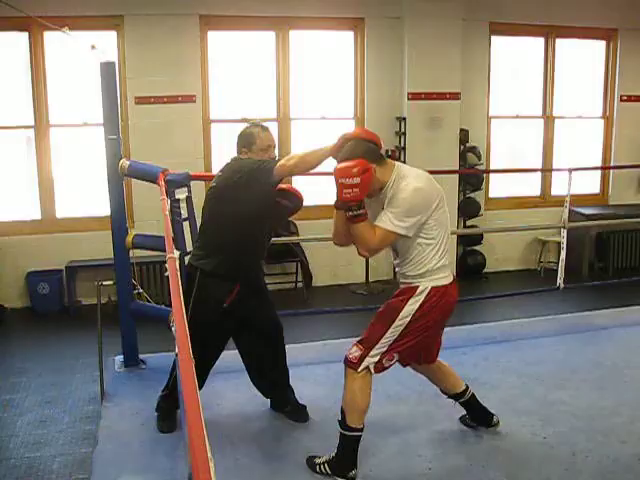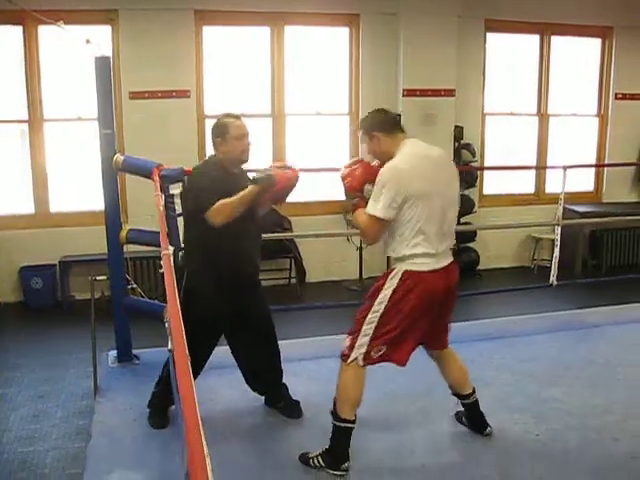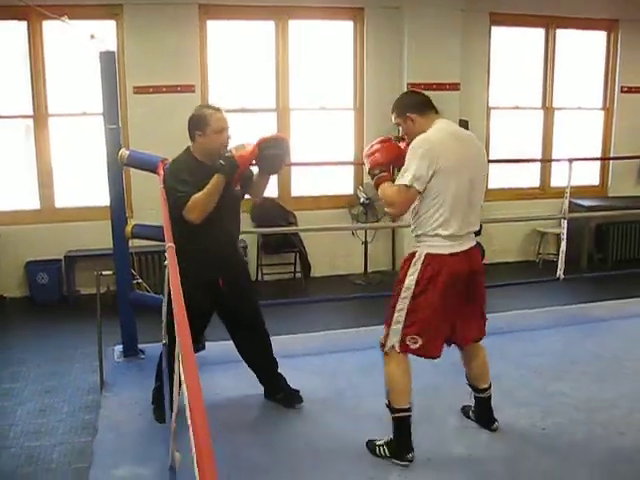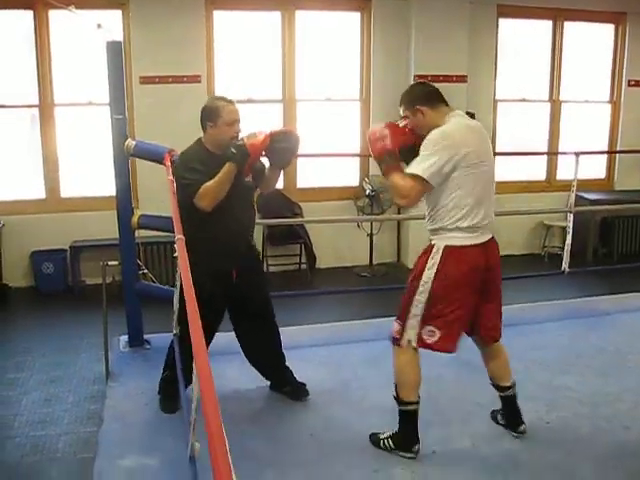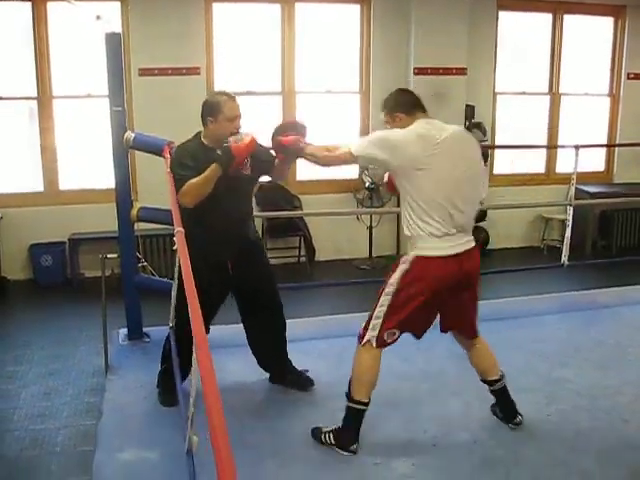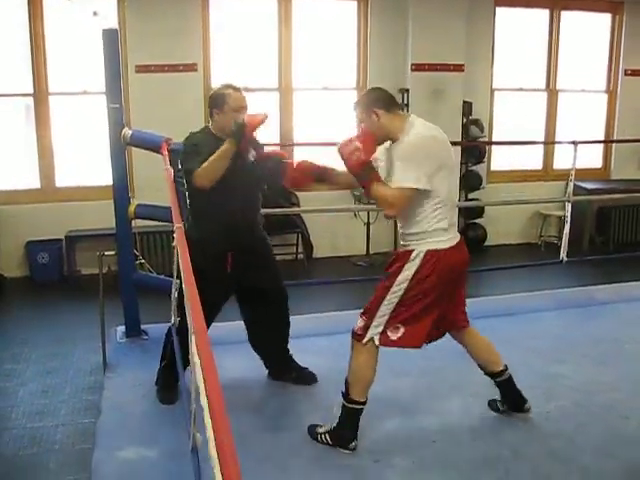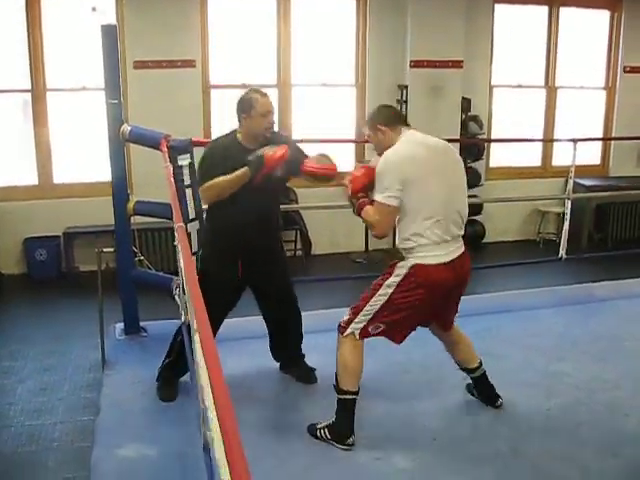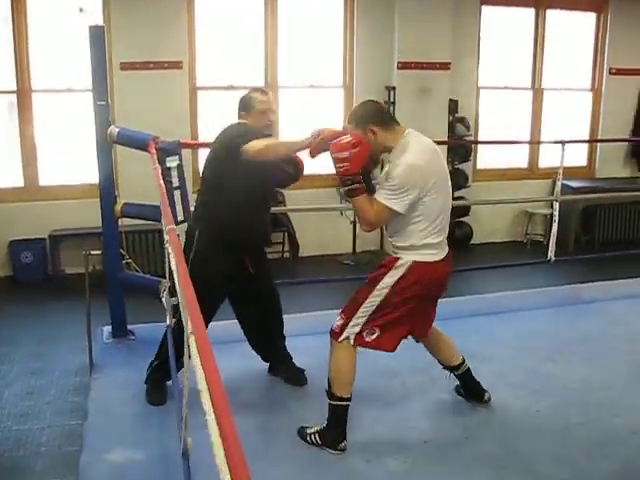
dt=0.3s
person 1, frame 1
left shoulder: (412, 190)
right shoulder: (385, 186)
left elbow: (369, 245)
right elbow: (342, 239)
left wrist: (351, 203)
right wrist: (348, 204)
left hip: (428, 292)
right hip: (427, 287)
left knee: (358, 362)
right knee: (422, 359)
right ankle: (480, 413)
person 1, frame 2
left shoulder: (396, 170)
right shoulder: (442, 159)
left elbow: (369, 232)
left wrist: (356, 196)
left hip: (412, 276)
right hip: (444, 270)
left knee: (353, 355)
right knee: (438, 346)
left ankle: (337, 454)
right ankle: (476, 416)
person 1, frame 3
left shoulder: (426, 145)
right shoulder: (471, 141)
left elbow: (396, 204)
left wrist: (380, 171)
right wrist: (405, 166)
left hip: (432, 260)
right hip: (468, 254)
left knee: (395, 348)
right knee: (470, 339)
left ankle: (401, 442)
right ankle: (484, 411)
person 1, frame 4
left shoulder: (444, 137)
right shoulder: (476, 130)
left elbow: (406, 194)
left wrist: (387, 160)
left hip: (451, 253)
right hip: (484, 247)
left knee: (406, 340)
right knee: (488, 336)
left ankle: (407, 436)
right ankle: (512, 414)
person 1, frame 5
left shoulder: (400, 141)
right shoulder: (467, 140)
left elbow: (333, 156)
left wrist: (298, 146)
left hip: (426, 262)
right hip: (466, 256)
left knee: (370, 338)
right knee: (468, 335)
left ankle: (347, 433)
right ankle: (507, 408)
person 1, frame 6
left shoulder: (417, 143)
right shoulder: (398, 141)
left elbow: (393, 205)
right elbow: (373, 176)
left wrist: (362, 172)
right wrist: (341, 171)
left hip: (428, 256)
right hip: (450, 252)
left knee: (365, 335)
right knee: (459, 327)
left ankle: (345, 430)
right ankle: (512, 396)
person 1, frame 7
left shoulder: (396, 159)
right shoulder: (445, 149)
left elbow: (380, 227)
left wrist: (360, 199)
left hip: (424, 267)
right hip: (455, 261)
left knee: (350, 331)
right knee: (443, 326)
left ankle: (342, 427)
right ankle: (486, 389)
person 1, frame 8
left shoulder: (412, 163)
right shoulder: (407, 146)
left elbow: (370, 220)
right elbow: (376, 206)
left wrist: (349, 179)
right wrist: (356, 177)
left hip: (415, 265)
right hip: (432, 261)
left knee: (344, 334)
right knee: (422, 329)
left ankle: (334, 432)
right ankle: (473, 387)
person 2, frame 1
left shoulder: (258, 182)
right shoulder: (239, 171)
right elbow: (290, 165)
left wrist: (281, 210)
right wrist: (335, 148)
left hip: (245, 277)
right hip: (213, 278)
left knee: (268, 336)
right knee: (200, 347)
left ankle: (282, 398)
right ankle: (168, 405)
person 2, frame 2
left shoulder: (237, 174)
right shoulder: (205, 175)
right elbow: (217, 217)
left wrist: (265, 193)
right wrist: (256, 188)
left hip: (242, 276)
right hip: (205, 279)
left knee: (261, 334)
right knee: (194, 345)
left ankle: (276, 394)
right ankle: (160, 401)
person 2, frame 3
left shoulder: (228, 159)
right shoulder: (179, 170)
left elbow: (254, 193)
right elbow: (194, 213)
left wrist: (266, 169)
right wrist: (222, 173)
left hip: (230, 264)
right hip: (192, 270)
left knee: (251, 326)
left ankle: (275, 385)
right ankle: (162, 396)
person 2, frame 4
left shoulder: (239, 150)
right shoulder: (190, 160)
left elbow: (265, 186)
right elbow: (205, 200)
left wrist: (277, 163)
right wrist: (234, 162)
left hip: (243, 255)
right hip: (205, 262)
left knee: (260, 319)
right knee: (194, 329)
left ankle: (280, 377)
right ankle: (170, 387)
person 2, frame 5
left shoulder: (245, 145)
right shoulder: (187, 154)
left elbow: (277, 171)
right elbow: (187, 198)
right wrist: (220, 163)
left hip: (245, 247)
right hip: (205, 254)
left knee: (267, 308)
right knee: (190, 319)
left ankle: (281, 369)
right ankle: (168, 379)
person 2, frame 6
left shoulder: (248, 141)
right shoulder: (196, 143)
left elbow: (265, 177)
right elbow: (203, 181)
left wrist: (289, 173)
right wrist: (233, 140)
left hip: (250, 241)
right hip: (209, 247)
left knee: (272, 302)
left ankle: (281, 365)
right ankle: (168, 376)
person 2, frame 7
left shoulder: (278, 142)
right shoulder: (221, 149)
left elbow: (303, 165)
right elbow: (209, 193)
left wrist: (320, 167)
right wrist: (250, 169)
left hip: (266, 247)
right hip: (224, 249)
left knee: (284, 305)
right knee: (205, 314)
left ankle: (292, 360)
right ankle: (169, 372)
person 2, frame 8
left shoulder: (266, 160)
right shoulder: (237, 135)
right elbow: (256, 150)
left wrist: (282, 177)
right wrist: (308, 142)
left hip: (247, 244)
right hip: (211, 243)
left knee: (265, 304)
left ankle: (280, 361)
right ankle: (158, 375)
